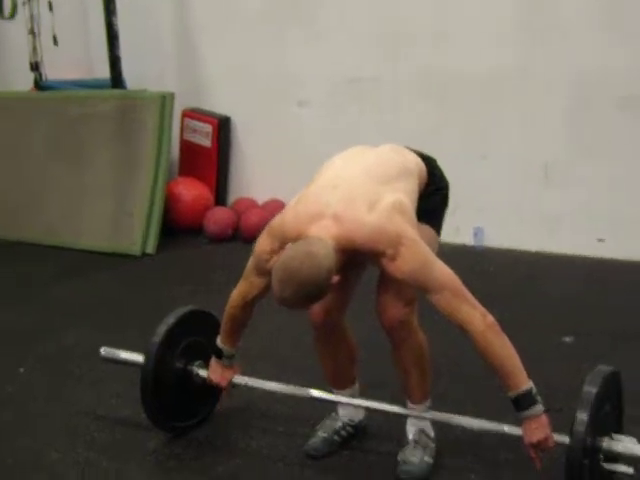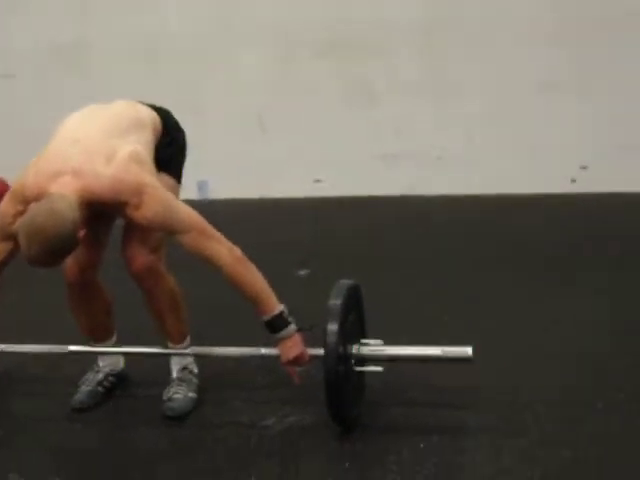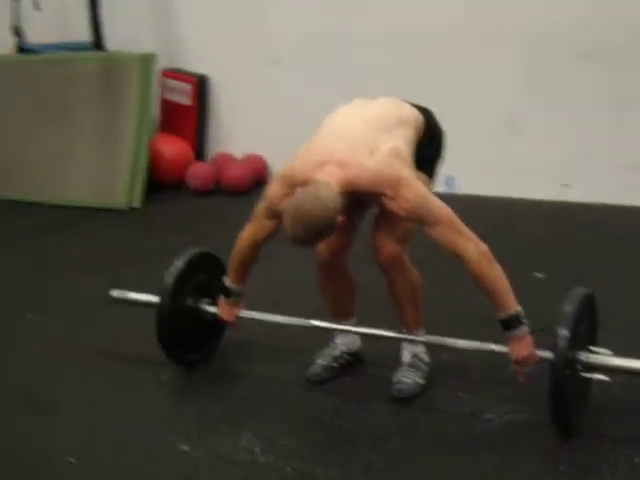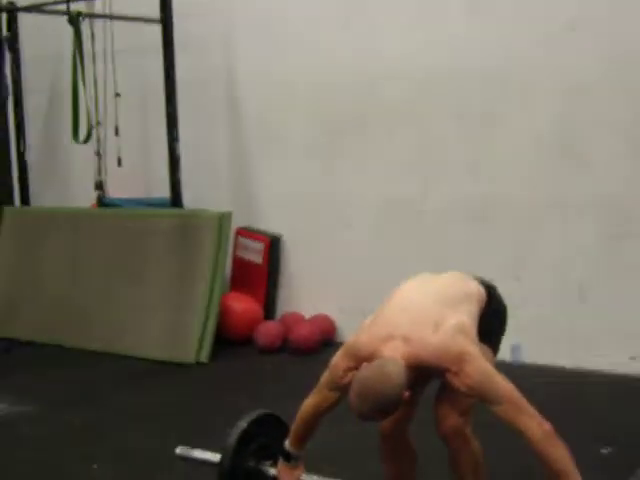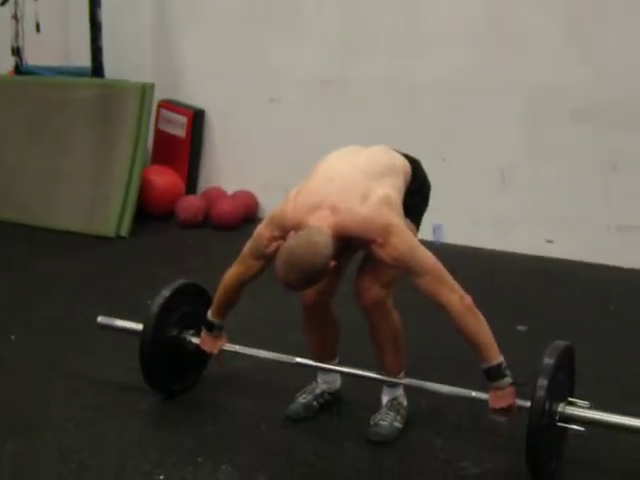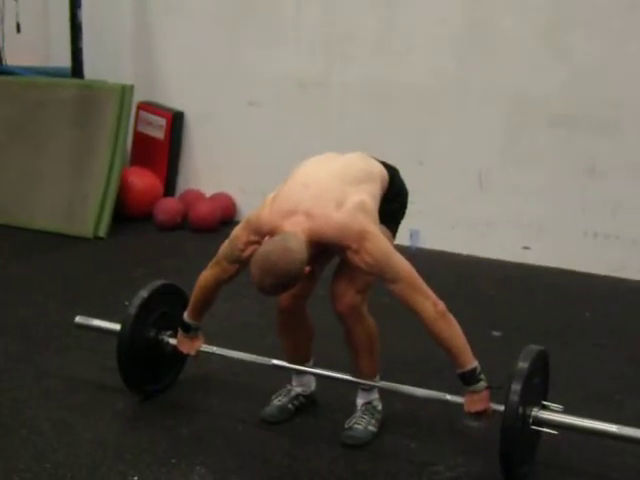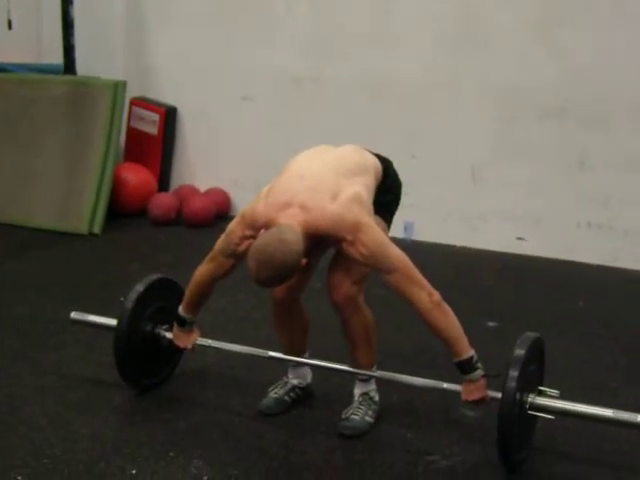
dt=0.7s
person 1, frame 1
left shoulder: (391, 243)
right shoulder: (279, 237)
left elbow: (478, 320)
right elbow: (243, 296)
left wrist: (530, 408)
right wrist: (224, 357)
left knee: (395, 315)
right knee: (322, 316)
left ankle: (420, 426)
right ankle: (348, 413)
person 1, frame 2
left shoulder: (132, 191)
left elbow: (225, 253)
left wrist: (283, 329)
left knee: (142, 262)
right knee: (75, 273)
left ankle: (183, 364)
right ankle: (109, 363)
person 1, frame 3
left shoulder: (394, 186)
right shoulder: (290, 183)
left elbow: (473, 249)
right elbow: (251, 236)
left wrist: (515, 328)
right wrist: (230, 295)
left knee: (388, 251)
right knee: (328, 254)
left ankle: (415, 351)
right ankle: (346, 341)
person 1, frame 4
left shoulder: (460, 364)
right shoulder: (355, 354)
left elbow: (537, 428)
right elbow: (316, 402)
left knee: (451, 423)
right knee: (391, 428)
person 1, frame 5
left shoulder: (383, 232)
right shoulder: (281, 225)
left elbow: (458, 300)
right elbow: (238, 273)
left wrist: (498, 377)
right wrist: (213, 327)
left knee: (372, 294)
right knee: (313, 298)
left ankle: (395, 396)
right ankle: (327, 383)
person 1, frame 6
left shoulder: (358, 240)
right shoulder: (256, 229)
left elbow: (431, 306)
right elbow: (212, 275)
left wrist: (473, 381)
right wrist: (189, 327)
left knee: (347, 301)
right knee: (288, 301)
left ankle: (369, 400)
right ankle: (301, 385)
person 1, frame 7
left shoulder: (353, 231)
right shoulder: (252, 222)
left elbow: (426, 296)
right elbow: (208, 270)
left wrist: (470, 369)
right wrist: (184, 322)
left knee: (343, 291)
right knee: (282, 294)
left ankle: (367, 390)
right ankle: (297, 378)
